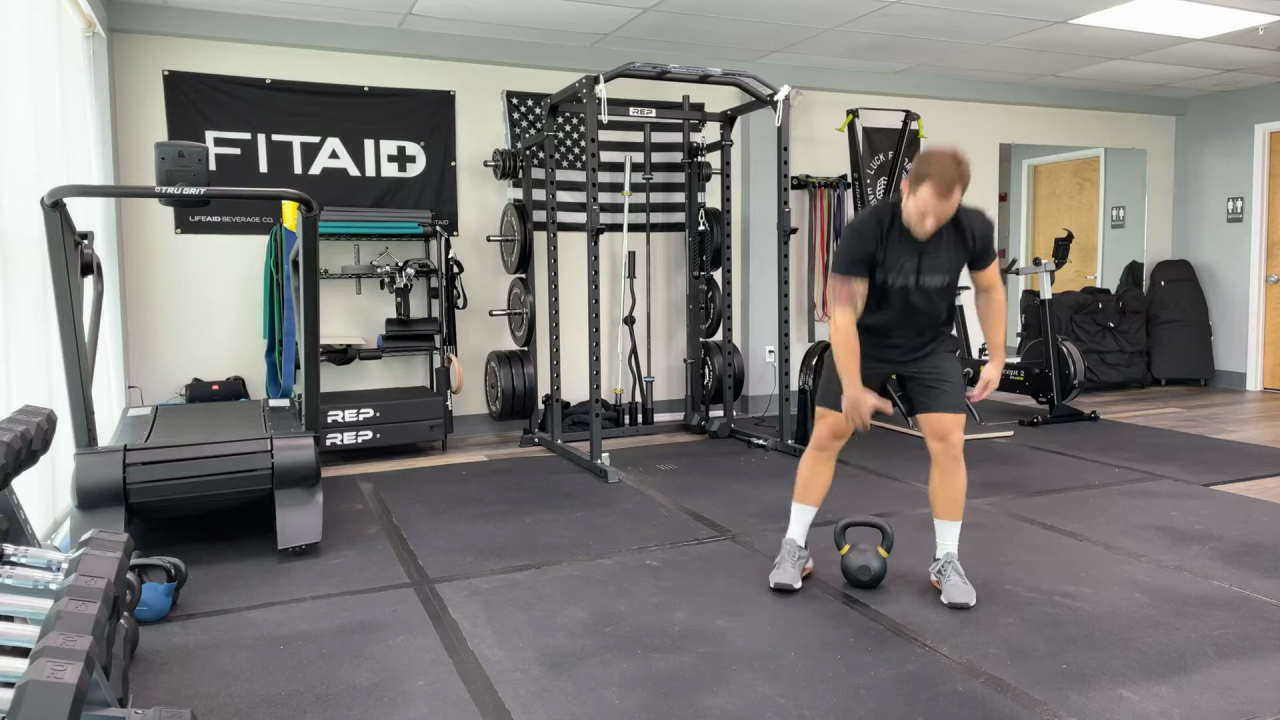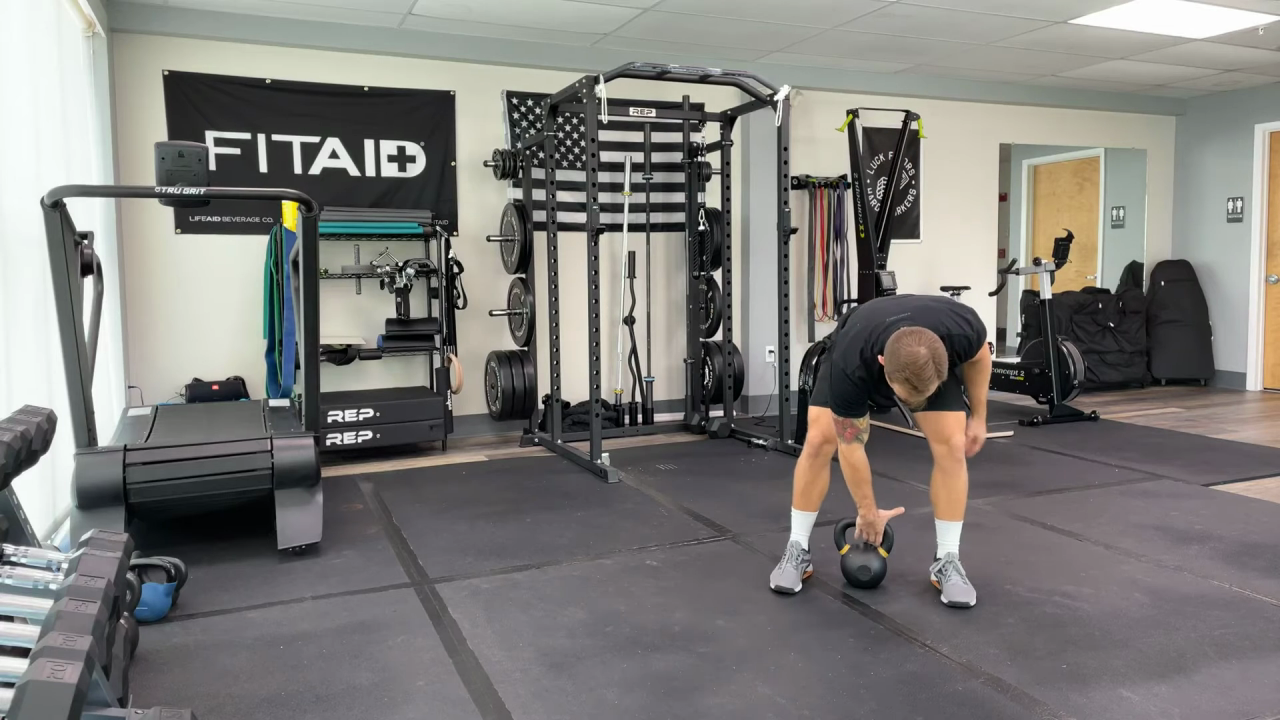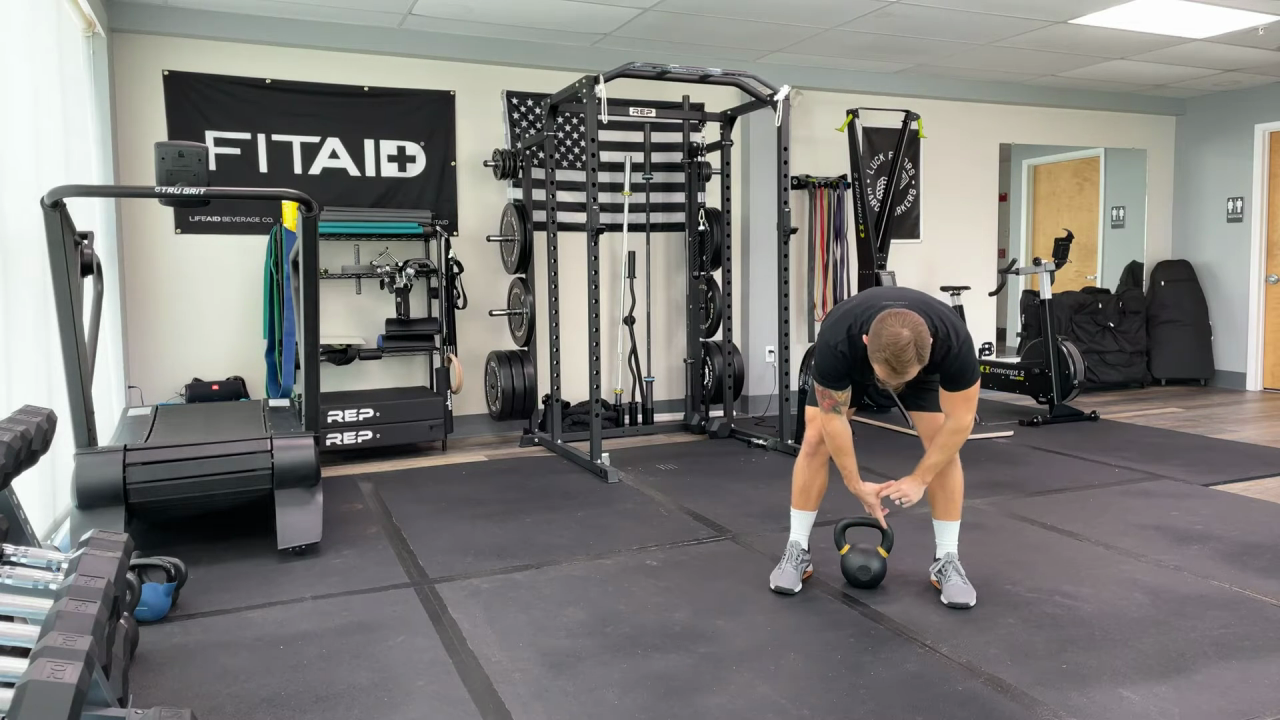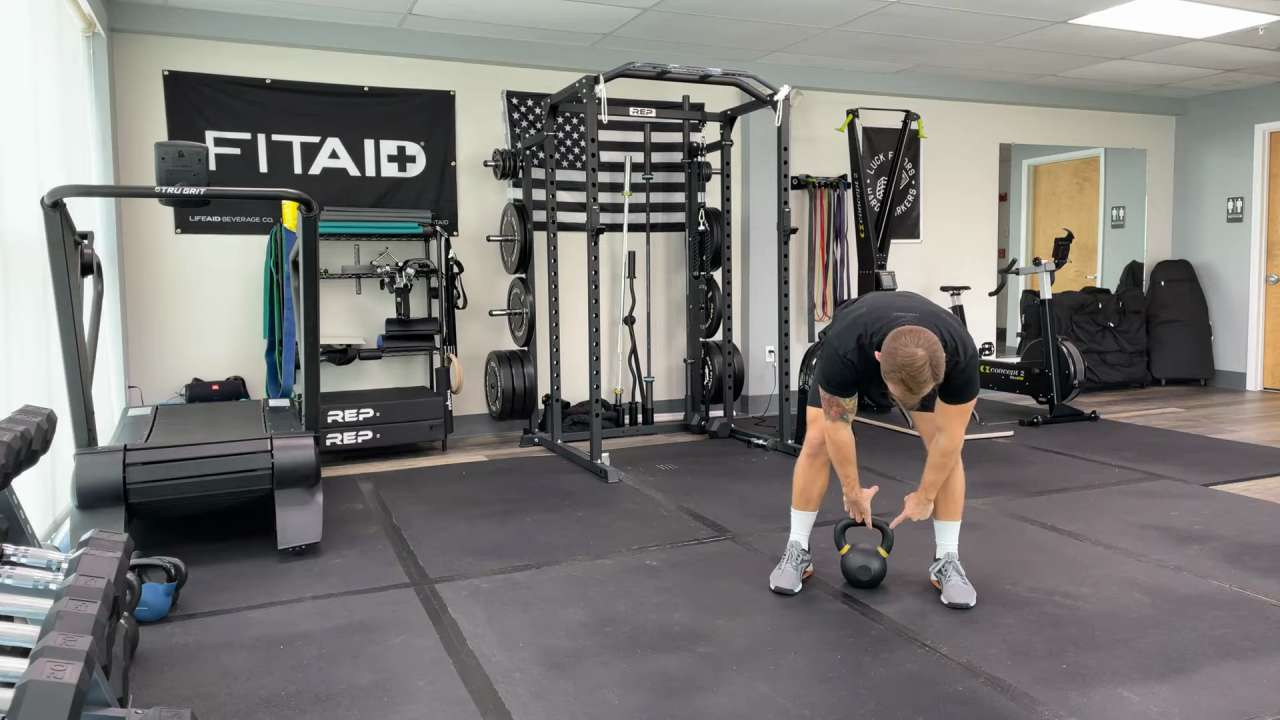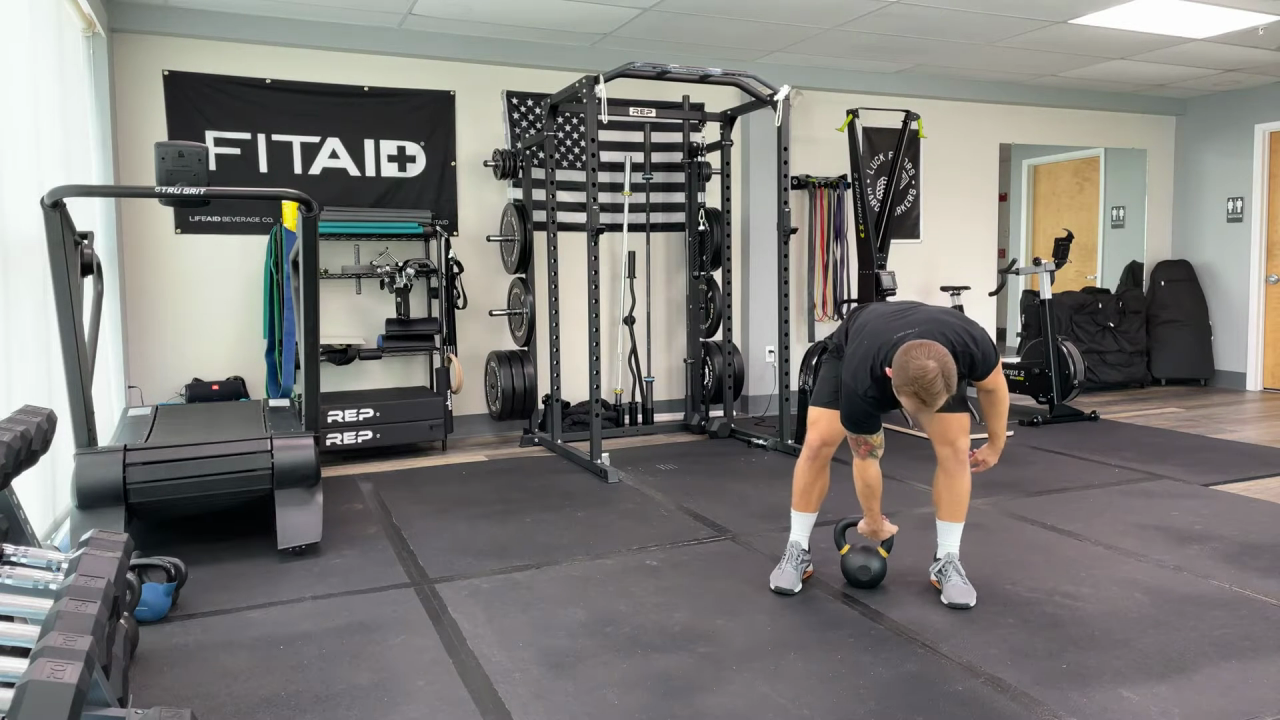
dt=1s
person 1, frame 1
left shoulder: (975, 229)
right shoulder: (866, 229)
left elbow: (990, 291)
right elbow: (842, 311)
left wrist: (996, 359)
right wrist: (852, 387)
left hip: (931, 349)
right hip: (865, 341)
left knee: (948, 445)
right knee: (827, 435)
left ankle: (946, 560)
right ankle: (795, 546)
person 1, frame 2
left shoulder: (961, 330)
right shoulder: (850, 365)
right elbow: (851, 447)
left wrist: (977, 415)
right wrist: (868, 513)
right hip: (854, 350)
left knee: (951, 444)
right knee: (819, 440)
left ankle: (947, 561)
right ankle: (797, 550)
person 1, frame 3
left shoulder: (953, 342)
right shoulder: (835, 341)
left elbow: (960, 420)
right elbow: (832, 417)
left wrist: (919, 479)
right wrist: (855, 484)
left hip: (923, 364)
right hip: (851, 361)
left knee: (942, 445)
right knee: (815, 440)
left ankle: (946, 560)
right ankle: (796, 550)
person 1, frame 4
left shoulder: (960, 354)
right shoulder: (844, 349)
left elbow: (949, 436)
right elbow: (838, 426)
left wrist: (925, 496)
right wrist: (852, 491)
left hip: (926, 359)
right hip: (853, 348)
left knee: (944, 447)
right knee: (817, 440)
left ankle: (947, 560)
right ankle: (797, 551)
person 1, frame 5
left shoulder: (970, 346)
right shoulder: (861, 382)
left elbow: (992, 386)
right elbow: (866, 459)
left wrist: (996, 442)
right wrist: (873, 521)
right hip: (850, 349)
left knee: (955, 448)
right knee: (818, 442)
left ankle: (947, 561)
right ankle: (797, 551)
